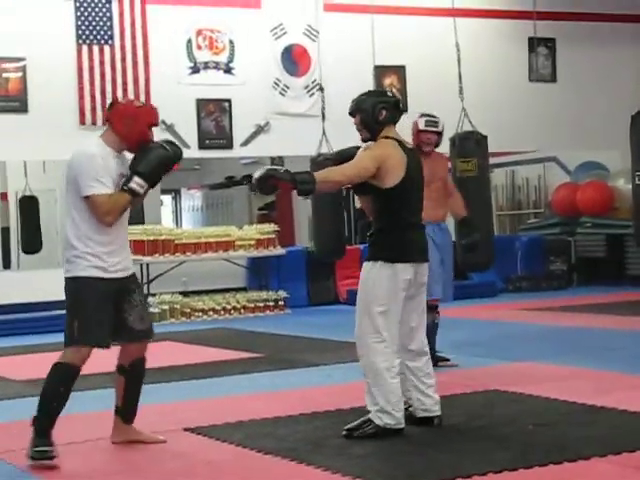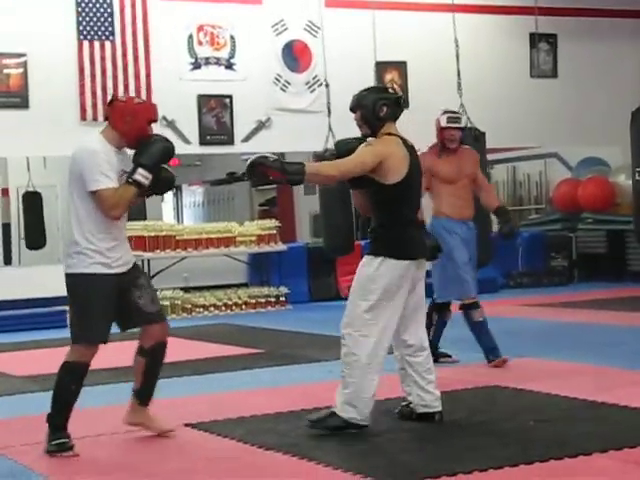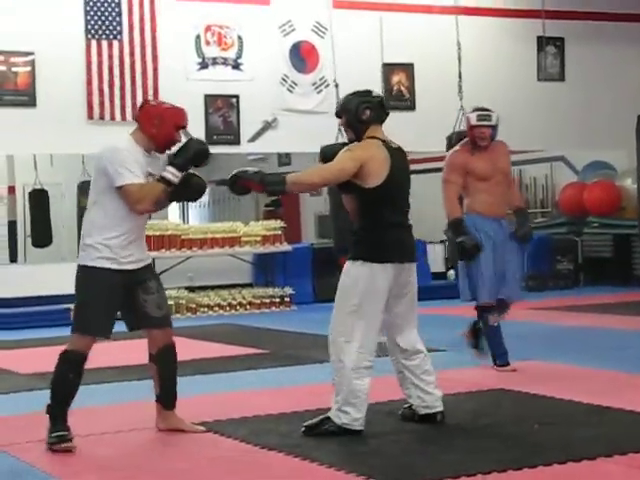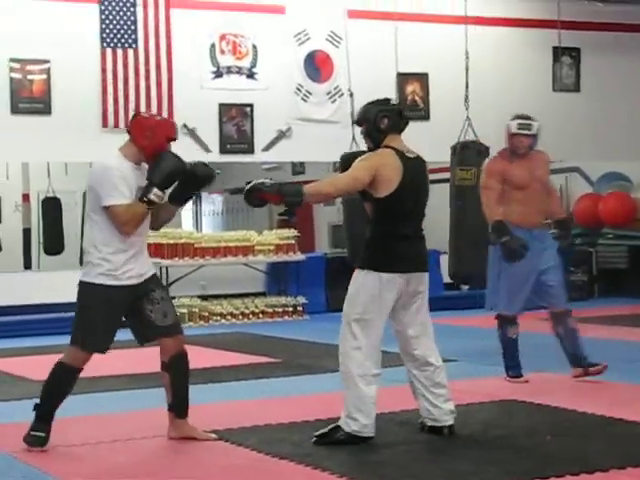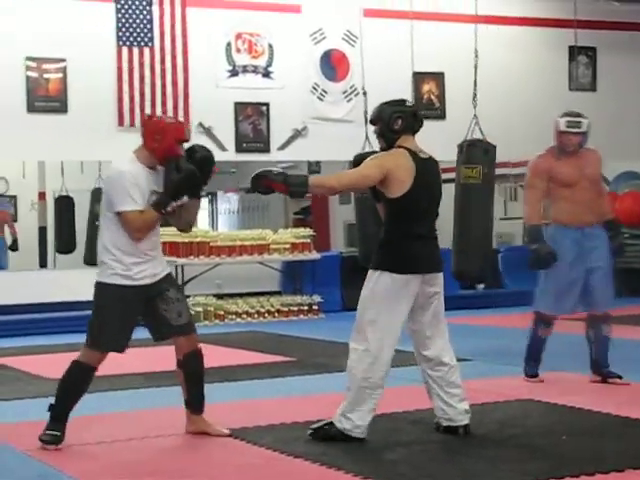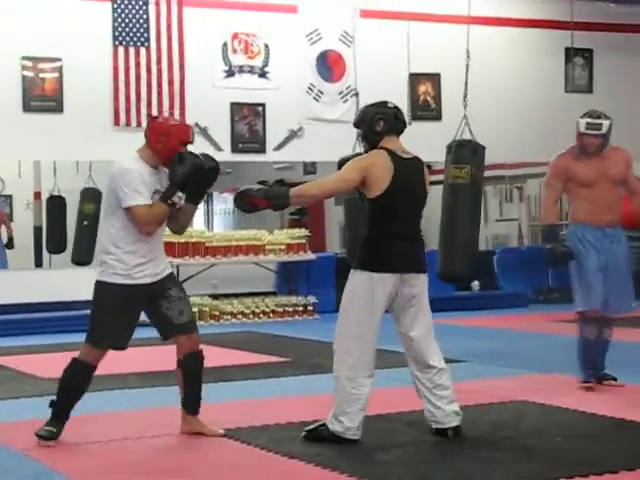
dt=0.3s
person 1, frame 1
left shoulder: (119, 159)
right shoulder: (89, 157)
right elbow: (107, 213)
left wrist: (152, 172)
right wrist: (141, 176)
left hip: (121, 270)
right hip: (88, 273)
left knee: (136, 347)
right knee: (77, 352)
left ankle: (123, 426)
right ankle: (41, 436)
person 1, frame 2
left shoulder: (122, 155)
right shoulder: (91, 153)
right elbow: (111, 207)
left wrist: (147, 185)
right wrist: (144, 168)
left hip: (122, 264)
right hip: (89, 269)
left knee: (156, 329)
right knee: (83, 349)
left ankle: (139, 408)
right ankle: (57, 430)
person 1, frame 3
left shoulder: (152, 158)
right shoulder: (118, 153)
right elbow: (139, 202)
left wrist: (176, 191)
right wrist: (175, 168)
left hip: (137, 263)
right hip: (100, 264)
left knee: (162, 334)
right knee: (82, 341)
left ankle: (166, 413)
right ankle: (58, 422)
person 1, frame 4
left shoulder: (145, 170)
right shoulder: (108, 169)
right elbow: (125, 224)
left wrist: (183, 192)
right wrist: (156, 186)
left hip: (142, 276)
right hip: (102, 281)
left knee: (174, 343)
right knee: (79, 354)
left ankle: (179, 423)
right ankle: (41, 422)
person 1, frame 5
left shoulder: (163, 173)
right shoulder: (123, 174)
left elbow: (185, 224)
right elbow: (137, 229)
left wrist: (194, 187)
right wrist: (168, 195)
left hip: (157, 276)
right hip: (118, 282)
left knee: (188, 341)
right knee: (94, 354)
left ankle: (195, 418)
right ankle: (56, 422)
person 1, frame 6
left shoulder: (164, 173)
right shoulder: (128, 172)
left elbow: (177, 227)
right elbow: (145, 224)
left wrist: (196, 191)
right wrist: (176, 189)
left hip: (159, 275)
right hip: (119, 280)
left knee: (189, 342)
right knee: (94, 351)
left ankle: (190, 418)
right ankle: (57, 418)
person 2, frame 1
left shoulder: (378, 152)
right shoulder: (408, 153)
left elbow: (337, 178)
left wrist: (287, 178)
right wrist: (362, 183)
left hip: (390, 257)
right hip: (415, 254)
left knee: (376, 339)
right knee: (411, 338)
left ankle: (388, 417)
right ankle: (425, 408)
person 2, frame 2
left shoulder: (379, 148)
right shoulder: (404, 149)
left elbow: (331, 172)
left wrist: (280, 169)
right wrist: (356, 175)
left hip: (389, 253)
right hip: (413, 251)
left knee: (361, 332)
right knee: (410, 333)
left ankle: (351, 411)
right ankle: (426, 404)
person 2, frame 3
left shoulder: (362, 151)
right shoulder: (396, 153)
left elbow: (313, 180)
left wrist: (261, 180)
right wrist: (346, 181)
left hip: (372, 256)
right hip: (401, 255)
left knee: (350, 338)
right knee: (405, 335)
left ankle: (347, 417)
right ankle: (428, 404)
person 2, frame 4
left shoulder: (377, 160)
right shoulder: (418, 163)
left elbow: (328, 189)
left wrist: (277, 191)
right wrist: (367, 190)
left hip: (381, 266)
right hip: (414, 265)
left knee: (355, 344)
right knee: (420, 345)
left ankle: (357, 424)
right ankle: (440, 416)
person 2, frame 5
left shoulder: (389, 161)
right shoulder: (432, 165)
left elbow: (336, 183)
left wrist: (286, 182)
left hip: (395, 266)
right hip: (429, 266)
left knee: (369, 346)
right knee: (435, 345)
left ankle: (351, 424)
right ankle: (455, 417)
person 2, frame 6
left shoulder: (370, 162)
right shoulder: (420, 168)
left elbow: (319, 191)
left wrist: (270, 196)
left hip: (376, 266)
right hip: (413, 267)
left knee: (353, 349)
right knee: (423, 347)
left ankle: (344, 425)
right ankle: (447, 419)
person 3, frame 1
left shoulder: (441, 160)
left elbow: (451, 195)
left wrist: (467, 226)
left hip: (441, 231)
left knee: (437, 295)
right knee: (430, 295)
left ankle: (428, 352)
person 3, frame 2
left shoulder: (470, 155)
right shoulder: (427, 160)
left elbow: (484, 188)
left wrist: (504, 215)
left hip: (467, 227)
right hip: (445, 228)
left knee: (445, 294)
right knee: (467, 293)
left ankle: (431, 348)
right ankle: (491, 352)
person 3, frame 3
left shoulder: (502, 149)
right shoulder: (458, 156)
right elbow: (451, 197)
left wrist: (522, 217)
right wrist: (459, 233)
left hip: (503, 225)
right hip: (477, 226)
left knee: (508, 293)
right knee: (487, 295)
left ankle: (476, 332)
right ankle: (499, 356)
person 3, frame 4
left shoulder: (541, 159)
right shoulder: (496, 165)
right elbow: (490, 203)
left wrist: (564, 227)
right wrist: (503, 236)
left hip: (542, 237)
right hip: (515, 237)
left knee: (559, 304)
right knee: (508, 308)
left ankle: (579, 362)
right ankle: (512, 368)
person 3, frame 5
left shoulder: (593, 157)
right shoulder: (544, 163)
left elbow: (601, 195)
right elbow: (532, 204)
left wrist: (614, 230)
right wrist: (536, 241)
left hip: (595, 236)
right hip: (562, 237)
left knee: (600, 307)
right knee: (549, 307)
left ankle: (600, 368)
right ankle: (531, 367)
person 3, frame 6
right shoulder: (564, 162)
right elbow: (549, 202)
right wrist: (552, 239)
left hip: (615, 235)
right hip: (584, 236)
left knee: (609, 309)
right knee: (591, 306)
left ankle: (596, 369)
right ankle: (587, 371)
